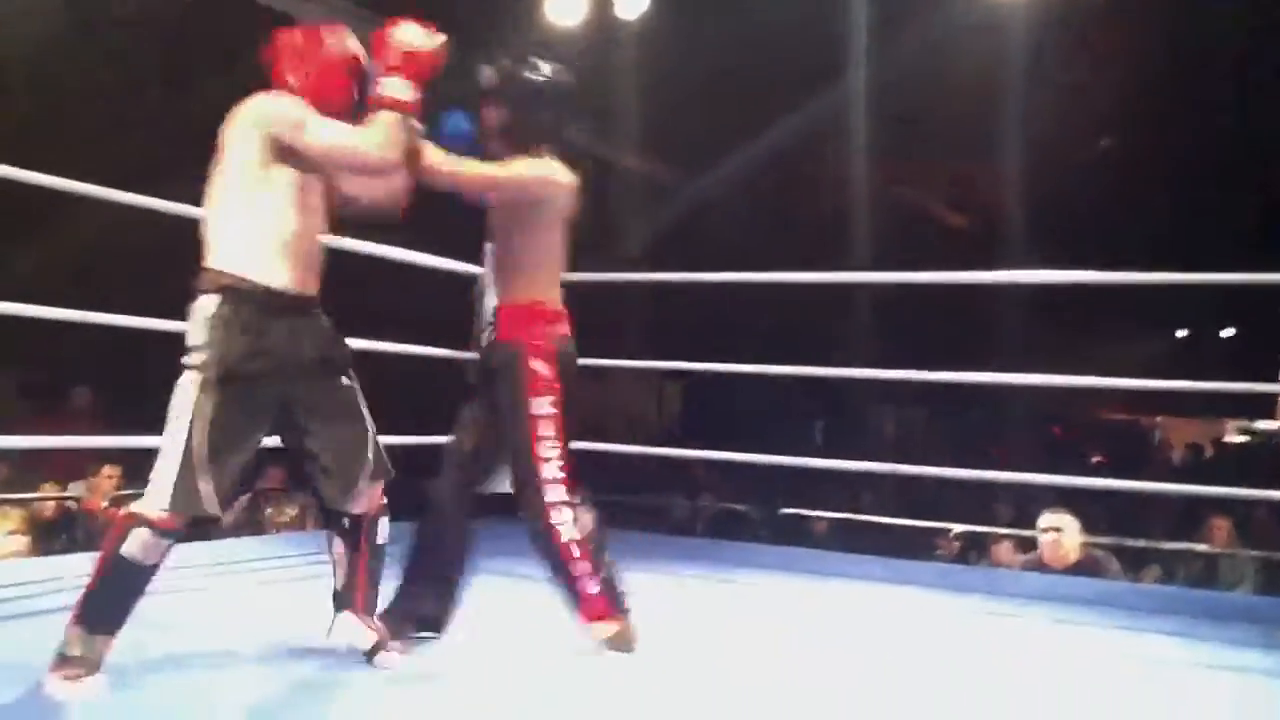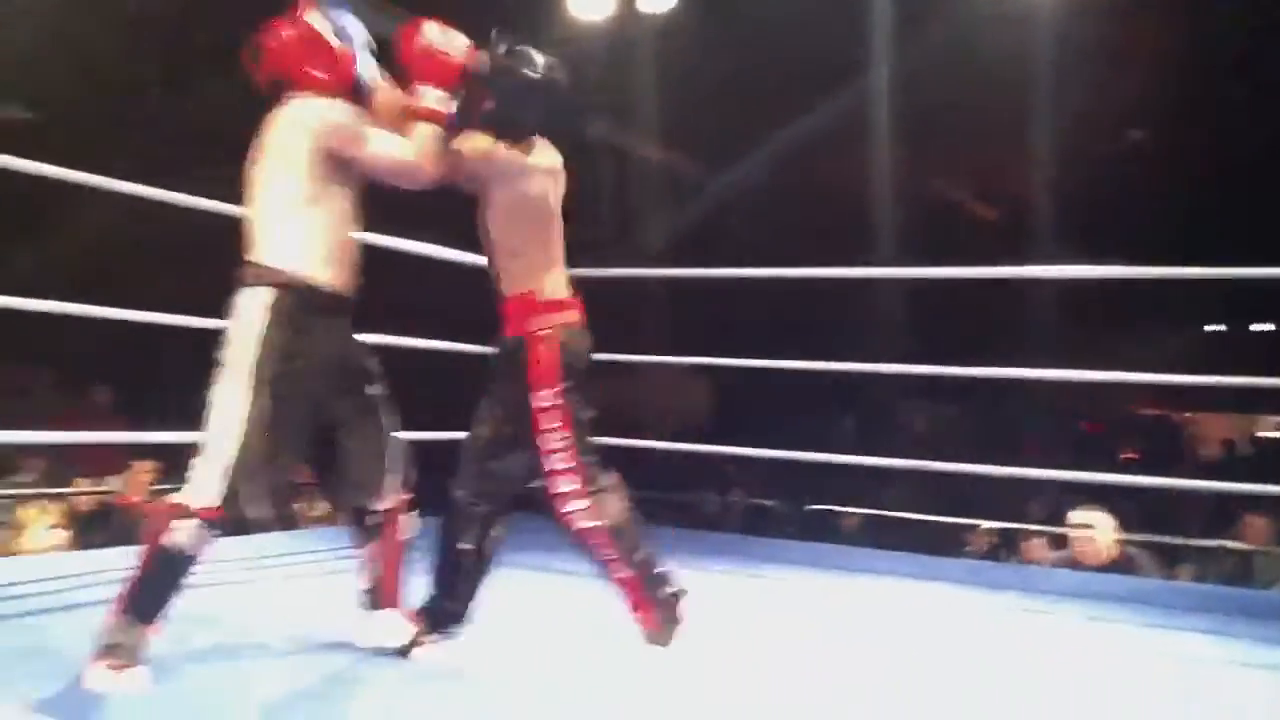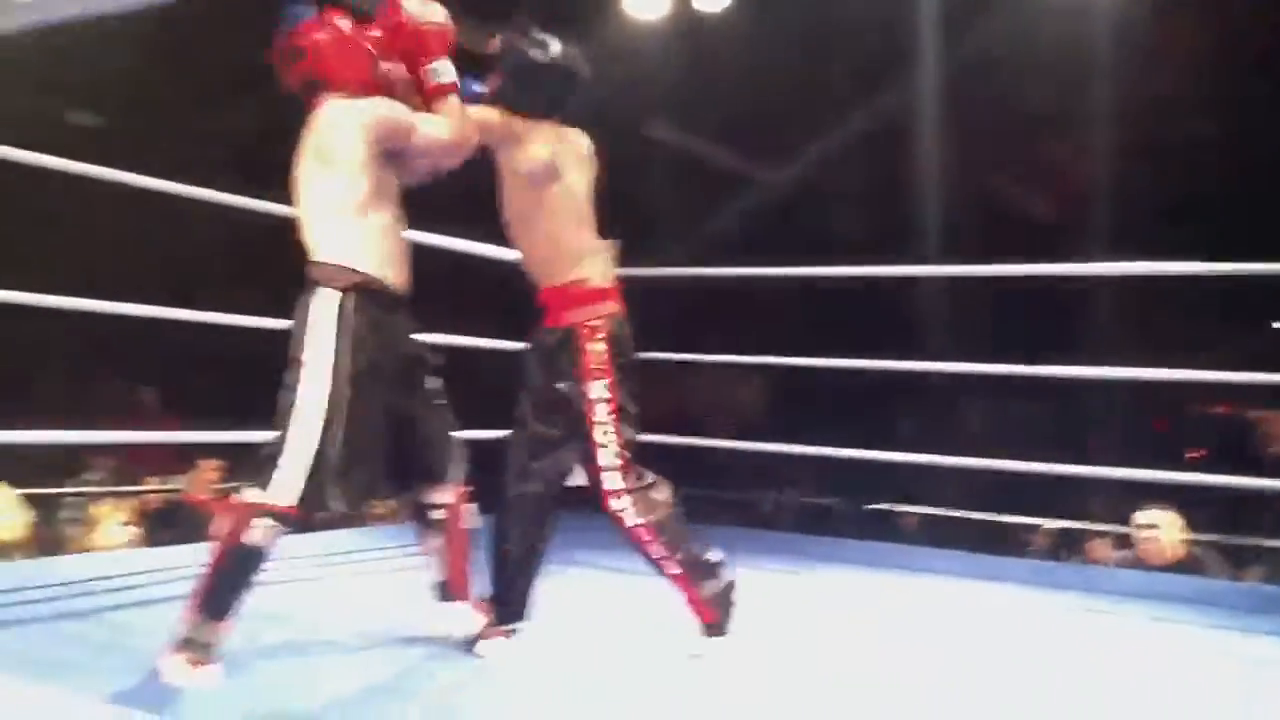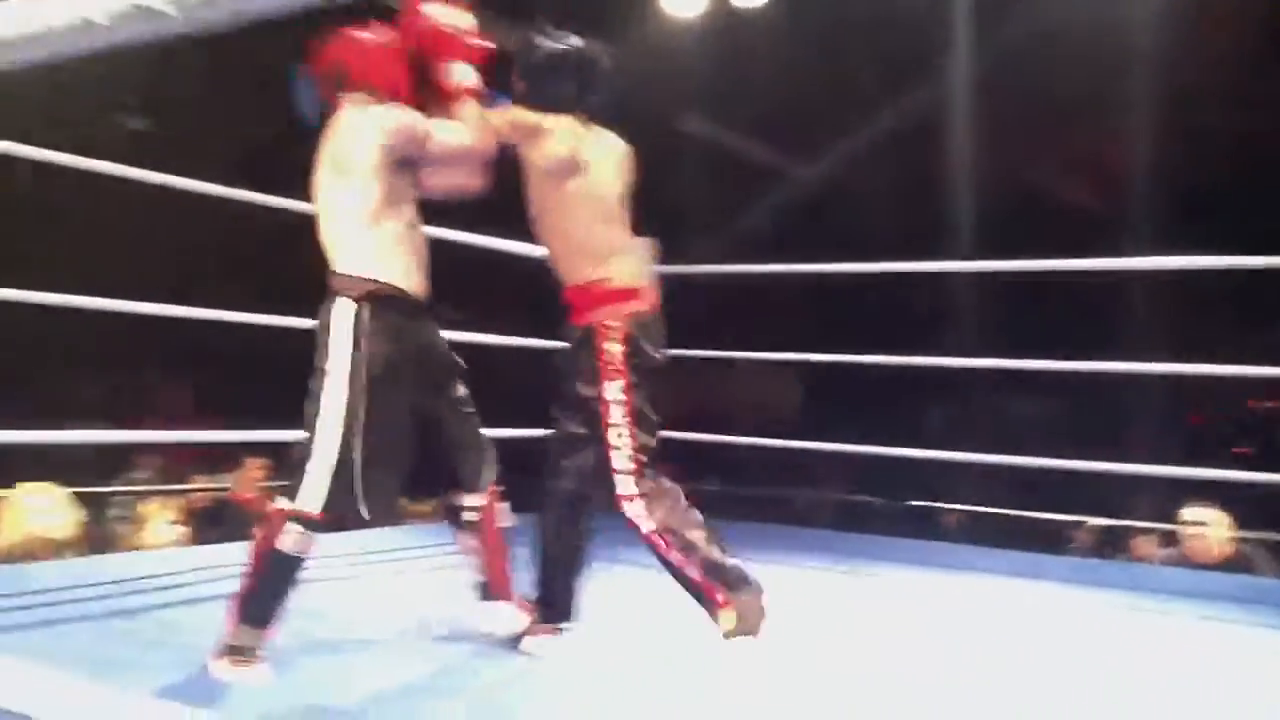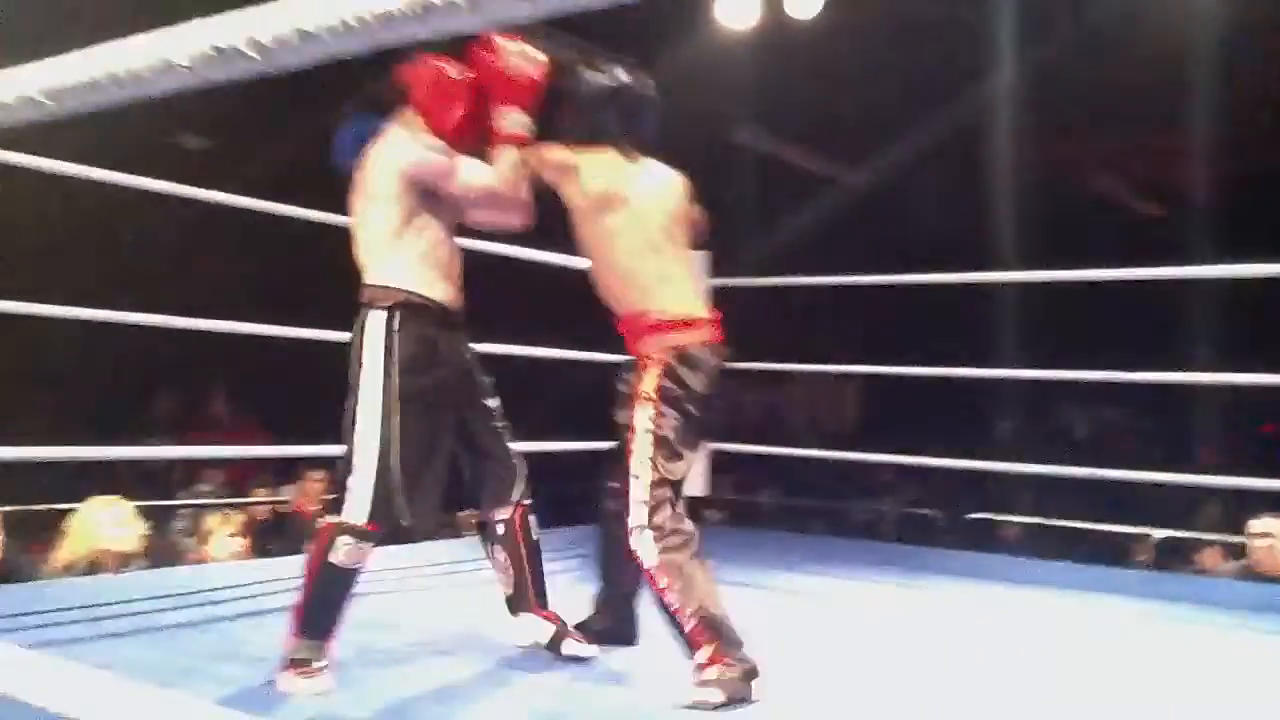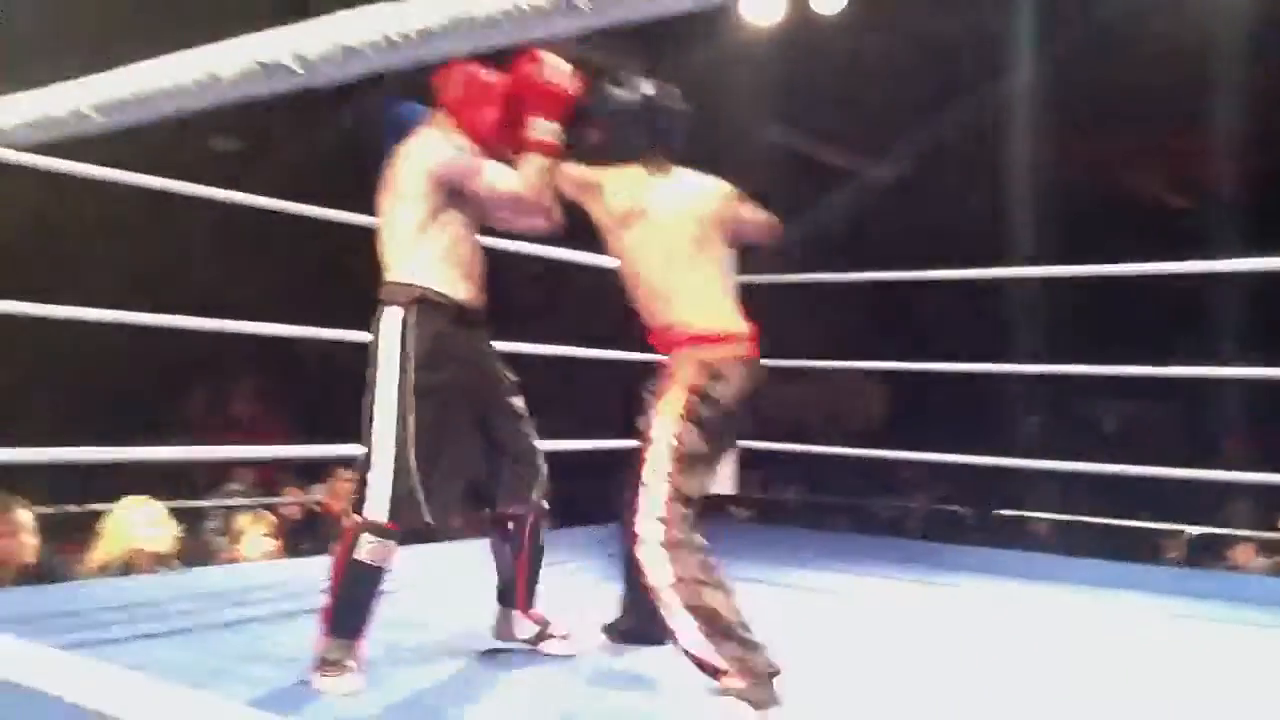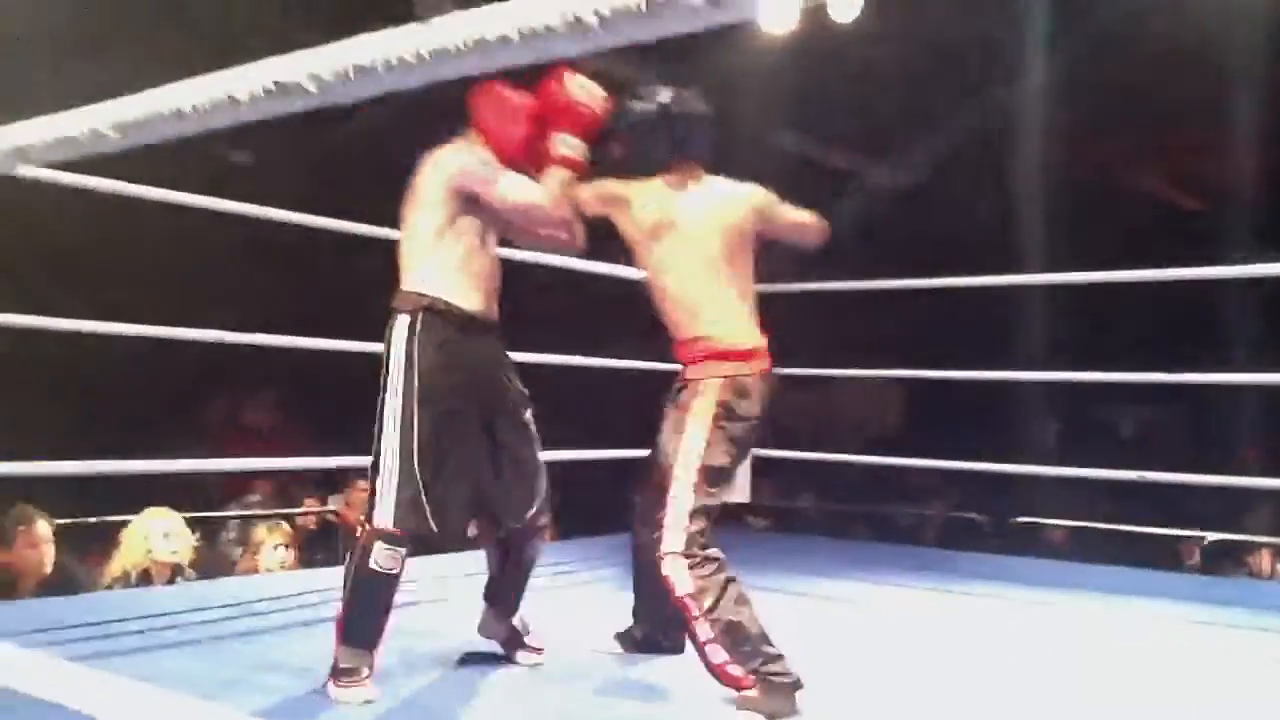
dt=0.1s
person 1, frame 1
left shoulder: (306, 145)
right shoulder: (268, 112)
left elbow: (384, 192)
right elbow: (375, 155)
left wrist: (392, 89)
right wrist: (401, 78)
left hip: (302, 328)
right hip: (237, 324)
left knee: (362, 478)
right knee: (173, 493)
left ankle: (358, 622)
right ankle: (81, 649)
person 1, frame 2
left shoulder: (321, 126)
right shoulder: (319, 116)
left elbow: (409, 167)
right elbow: (420, 167)
left wrist: (370, 76)
right wrist: (435, 89)
left hip: (330, 324)
right hip: (278, 317)
left knee: (383, 476)
right knee: (217, 486)
left ankle: (389, 618)
right ankle: (123, 638)
person 1, frame 3
left shoulder: (342, 125)
right shoulder: (366, 114)
left elbow: (434, 152)
right elbow: (456, 142)
left wrist: (406, 69)
right wrist: (436, 64)
left hip: (383, 321)
right hip: (344, 315)
left knee: (445, 468)
right knee: (295, 485)
left ankle: (460, 609)
right ankle: (198, 636)
person 1, frame 4
left shoulder: (369, 131)
right shoulder: (382, 123)
left elbow: (471, 179)
right elbow: (477, 147)
left wrist: (449, 73)
right wrist: (459, 68)
left hip: (408, 327)
right hip: (367, 321)
left knee: (478, 470)
right knee: (324, 490)
left ankle: (504, 609)
right ankle: (243, 637)
person 1, frame 5
left shoulder: (430, 163)
right shoulder: (405, 148)
left elbow: (516, 214)
right elbow: (506, 193)
left wrist: (504, 124)
right wrist: (513, 114)
left hip: (443, 340)
right hip: (399, 334)
left knee: (505, 481)
right knee: (370, 502)
left ankle: (536, 621)
right ankle: (305, 651)
person 1, frame 6
left shoulder: (459, 168)
right shoulder: (438, 146)
left elbow: (543, 217)
right elbow: (528, 199)
left wrist: (535, 132)
right wrist: (543, 122)
left hip: (464, 337)
right hip: (417, 333)
left knee: (523, 480)
right knee: (391, 502)
left ankle: (518, 614)
right ankle: (336, 651)
person 1, frame 7
left shoulder: (499, 188)
right shoulder: (459, 161)
left elbow: (566, 236)
right elbow: (545, 207)
left wrist: (568, 148)
right wrist: (566, 138)
left hip: (482, 347)
right hip: (429, 339)
left knee: (523, 495)
right knee: (403, 507)
left ankle: (500, 626)
right ankle: (351, 658)
person 2, frame 1
left shoulder: (548, 178)
right shoulder: (519, 172)
left elbow: (455, 176)
left hip: (534, 344)
right hip: (507, 338)
left knee: (550, 487)
right knee: (457, 478)
left ankle: (609, 618)
right ankle: (418, 611)
person 2, frame 2
left shoulder: (508, 158)
right shoulder: (534, 154)
left hip: (544, 333)
right hip: (528, 331)
left knee: (573, 480)
right knee: (480, 476)
left ankle: (656, 601)
right ankle: (445, 609)
person 2, frame 3
left shoulder: (518, 133)
right shoulder: (574, 142)
left hip: (586, 321)
right hip: (567, 322)
left knee: (613, 473)
right knee: (529, 472)
left ankle: (705, 584)
right ankle: (506, 609)
person 2, frame 4
left shoulder: (539, 130)
right shoulder: (613, 146)
left hip: (612, 319)
right hip: (607, 317)
left knee: (631, 478)
right knee: (569, 469)
left ankle: (731, 595)
right ankle: (550, 608)
person 2, frame 5
left shoulder: (578, 168)
right shoulder: (668, 180)
right elbow: (692, 224)
left hip: (667, 350)
right hip: (699, 342)
left knee: (648, 514)
right knee: (626, 492)
left ankle: (724, 661)
right ankle: (613, 620)
person 2, frame 6
left shoulder: (603, 183)
right shoulder: (712, 190)
right elbow: (765, 229)
left hip: (695, 364)
right hip: (732, 355)
left knee: (660, 528)
right knee: (653, 502)
left ankle: (746, 669)
right ankle: (640, 619)
person 2, frame 7
left shoulder: (624, 196)
right shoulder: (742, 197)
right elbow: (814, 231)
left hip: (713, 378)
right hip: (748, 371)
left knee: (676, 540)
right knee: (655, 508)
right ankle: (652, 628)
